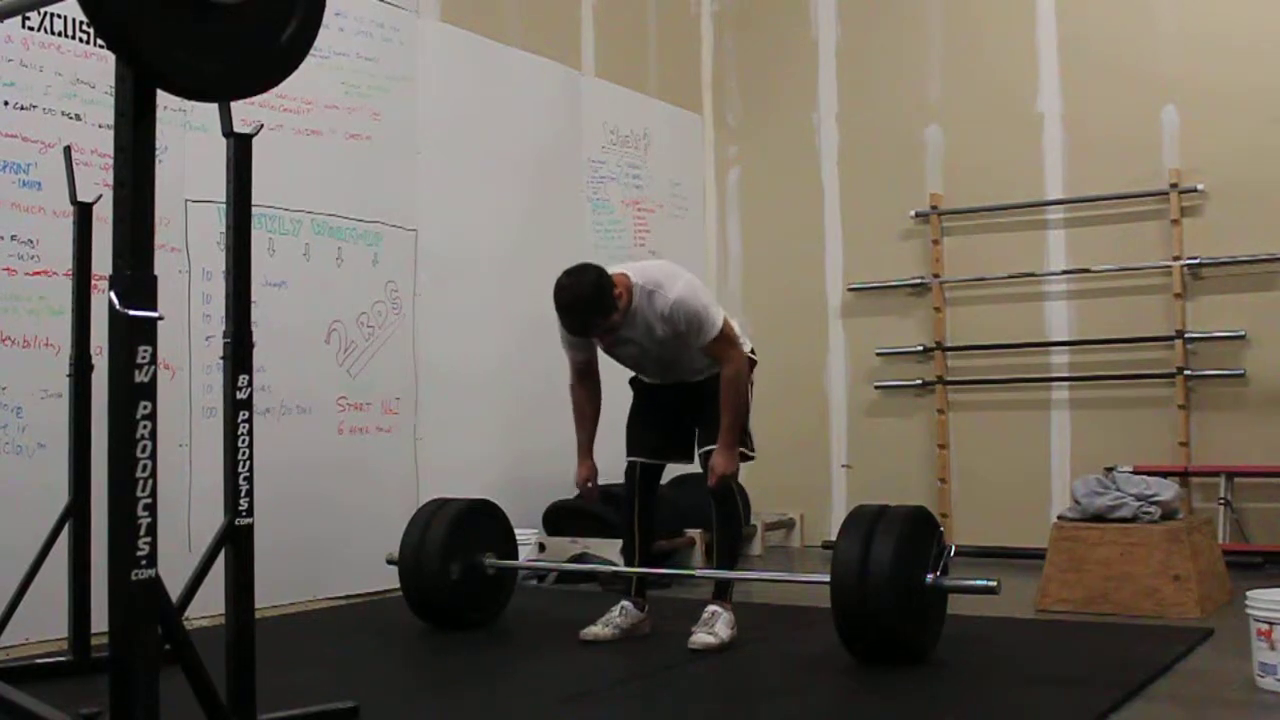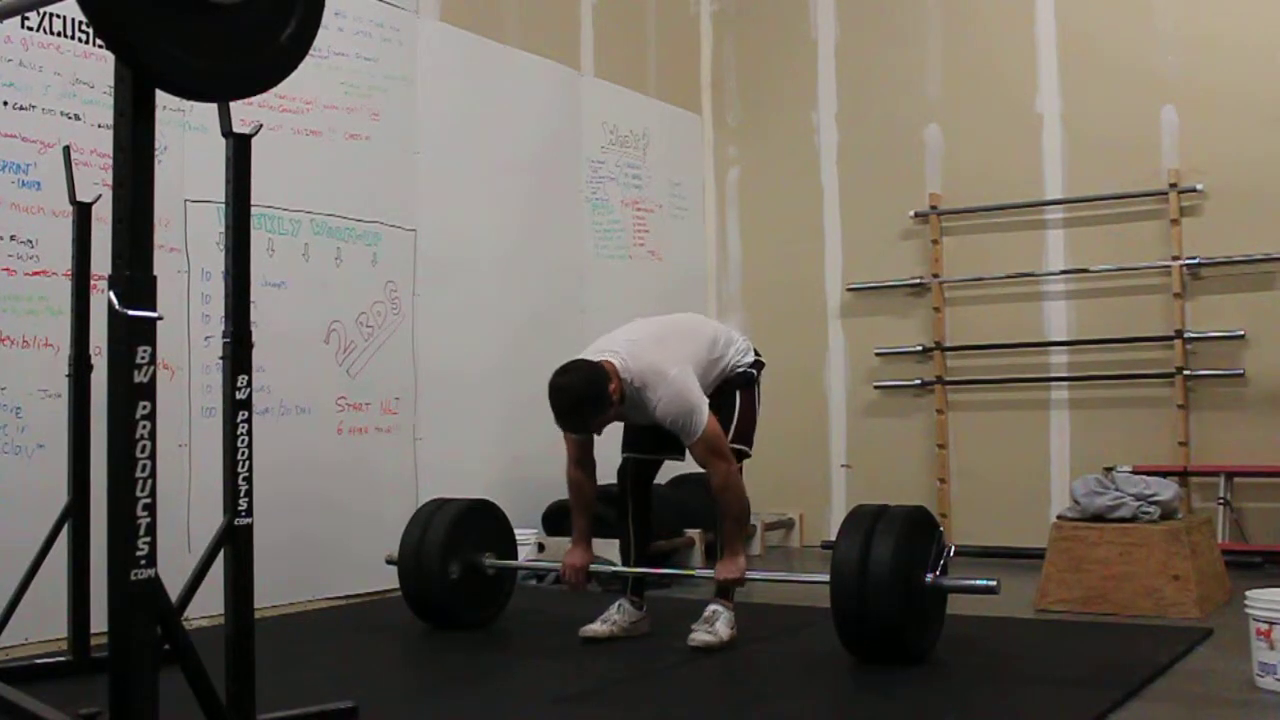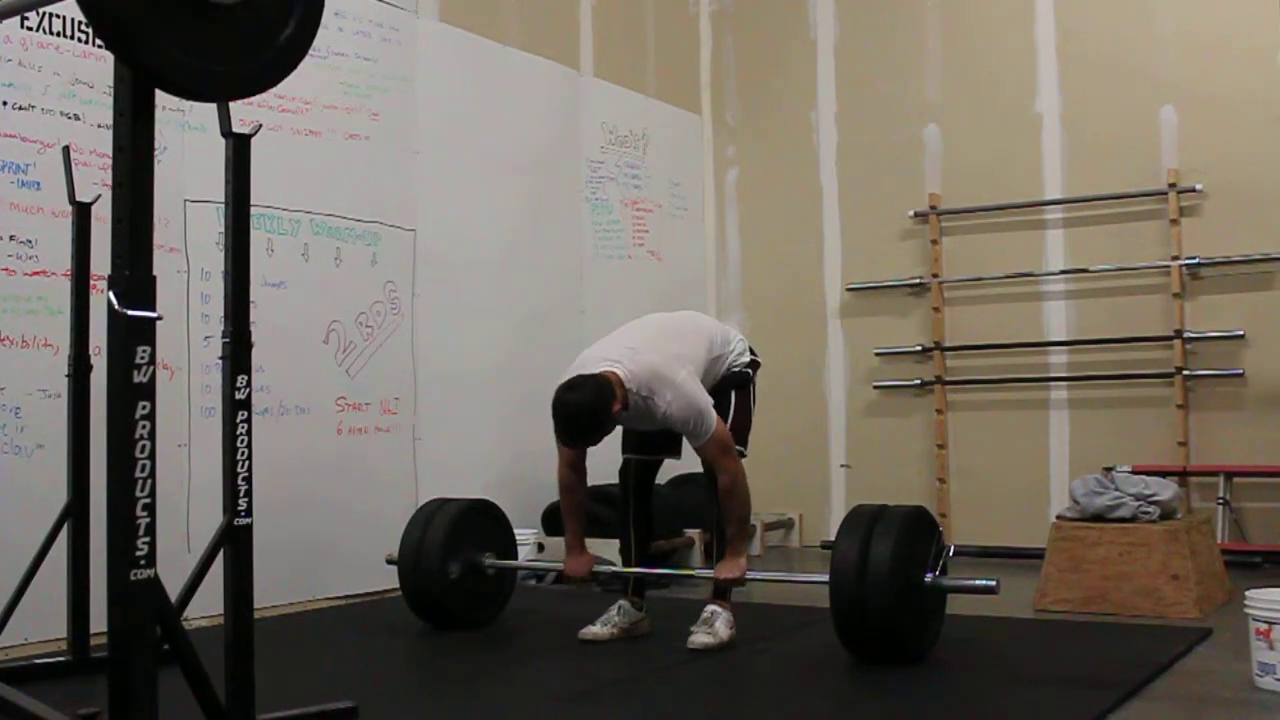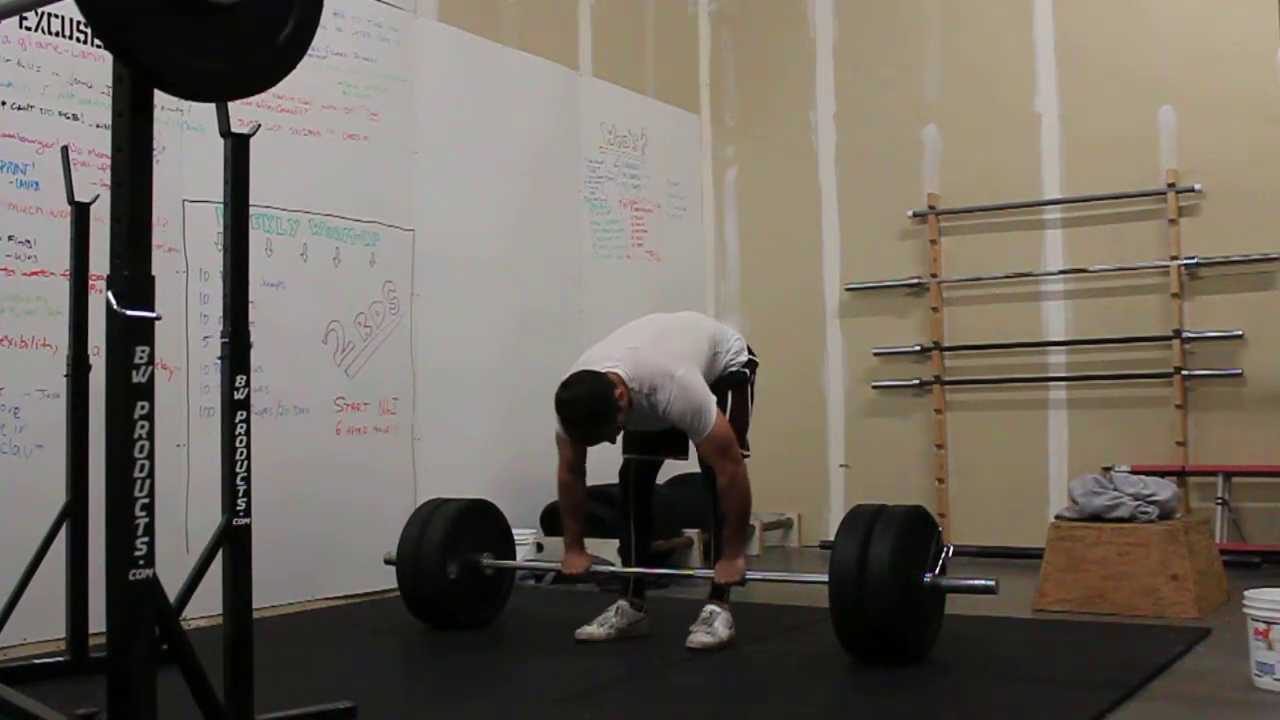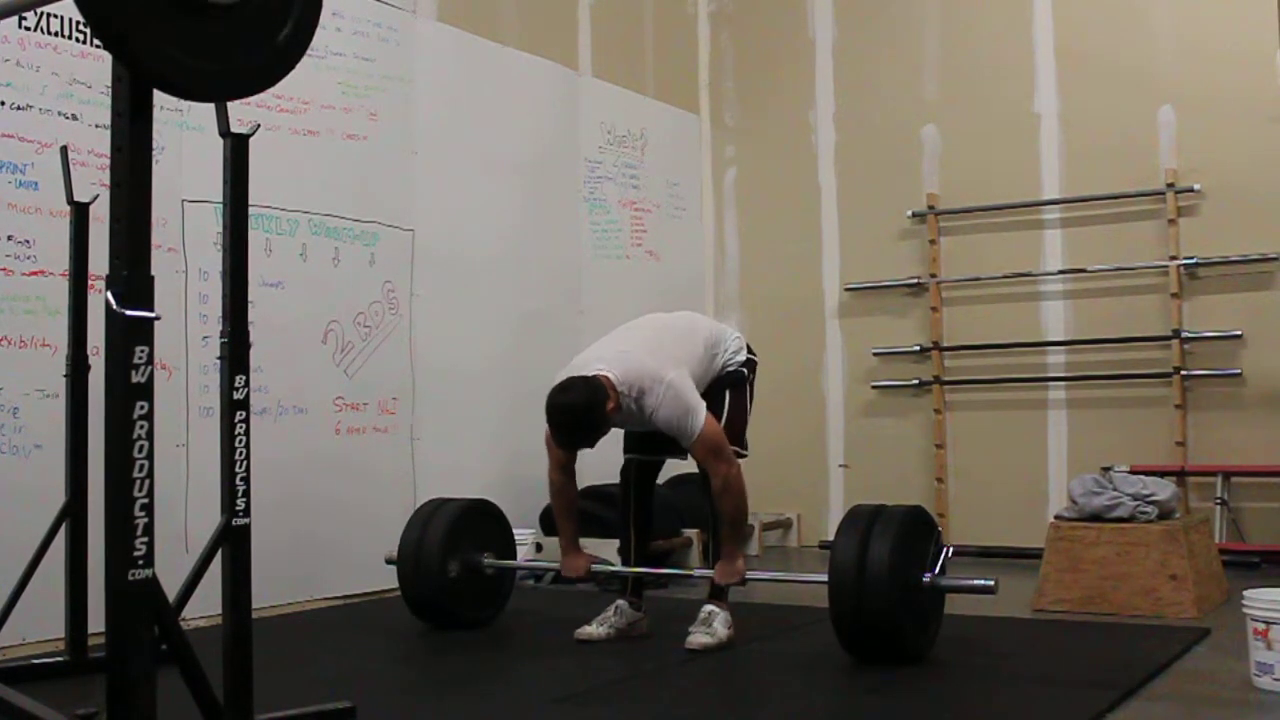
dt=1s
person 1, frame 1
left shoulder: (674, 296)
right shoulder: (577, 317)
left elbow: (734, 360)
right elbow: (584, 380)
left wrist: (728, 448)
right wrist: (584, 455)
left hip: (716, 374)
right hip: (656, 382)
left knee: (718, 480)
right knee: (637, 481)
left ankle: (721, 606)
right ankle: (634, 604)
person 1, frame 2
left shoulder: (666, 388)
right shoulder: (577, 388)
left elbow: (722, 467)
right elbow: (580, 466)
left wrist: (734, 554)
right wrist: (580, 544)
left hip: (730, 369)
right hip: (664, 359)
left knee: (726, 469)
right knee: (631, 477)
left ankle: (722, 606)
right ankle: (632, 604)
person 1, frame 3
left shoulder: (671, 394)
right shoulder: (575, 395)
left elbow: (729, 470)
right elbow: (571, 471)
left wrist: (736, 554)
right wrist: (575, 549)
left hip: (726, 366)
right hip: (662, 355)
left knee: (717, 476)
right knee: (633, 479)
left ankle: (719, 607)
right ankle: (632, 605)
person 1, frame 4
left shoulder: (675, 389)
right shoulder: (577, 396)
left elbow: (731, 468)
right elbow: (570, 471)
left wrist: (733, 556)
right wrist: (573, 548)
left hip: (725, 364)
right hip: (654, 363)
left knee: (715, 476)
right knee: (634, 479)
left ankle: (718, 607)
right ankle: (631, 604)
person 1, frame 5
left shoulder: (663, 394)
right shoulder: (567, 396)
left elbow: (726, 469)
right elbow: (560, 472)
left wrist: (732, 556)
right wrist: (570, 550)
left hip: (724, 362)
right hip: (661, 356)
left knee: (713, 477)
right knee: (634, 478)
left ankle: (716, 607)
right ankle: (630, 605)
